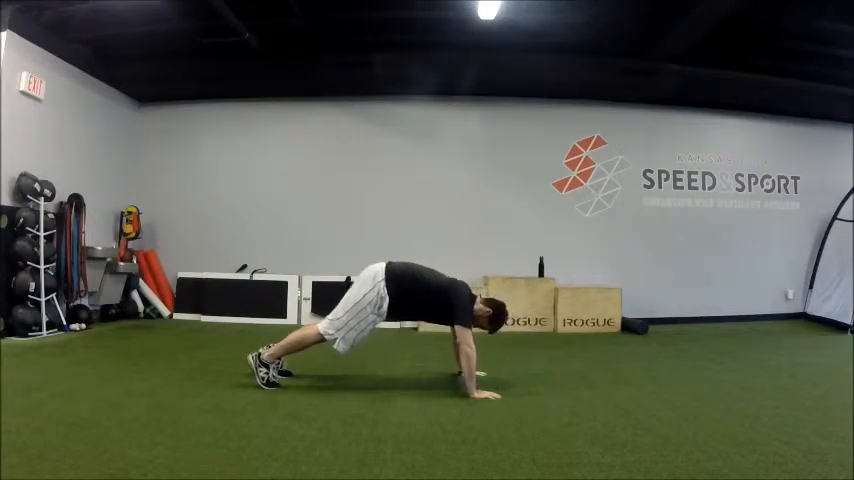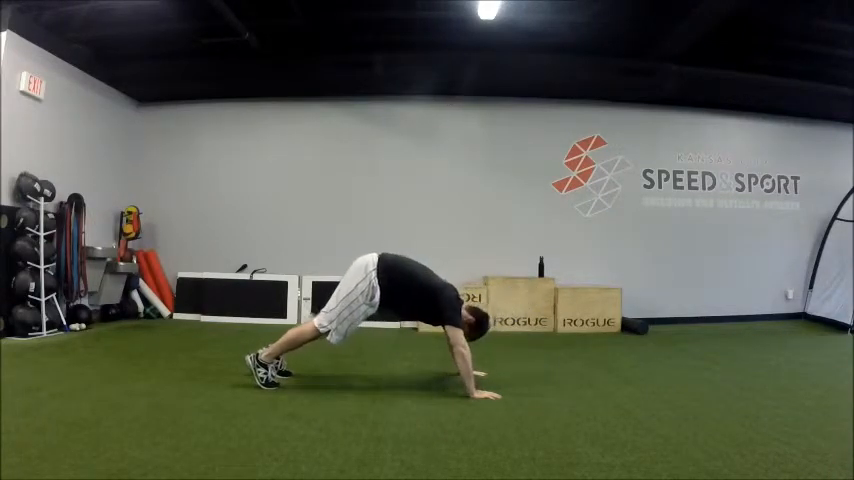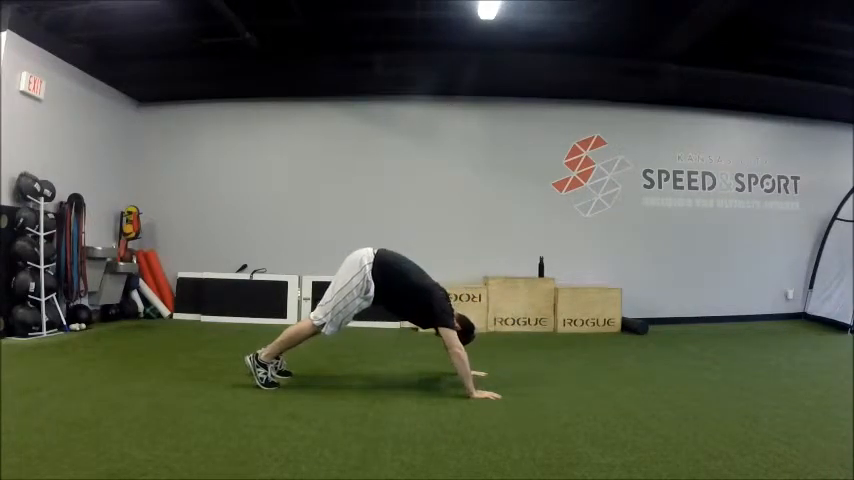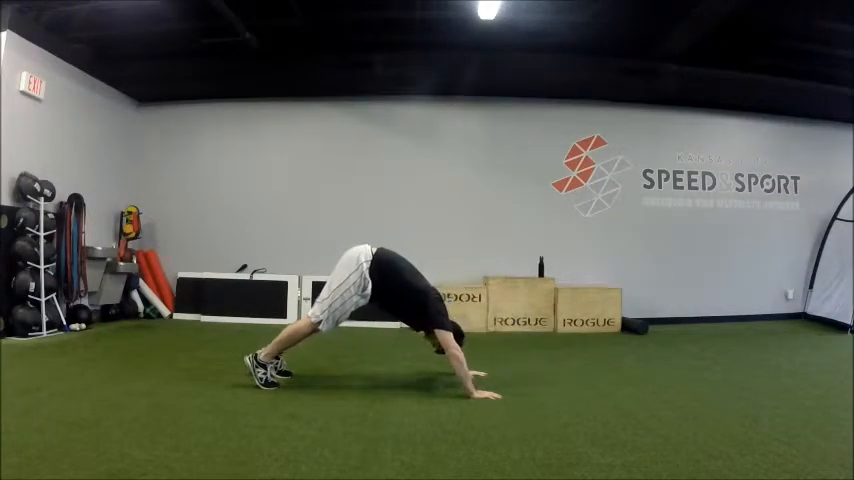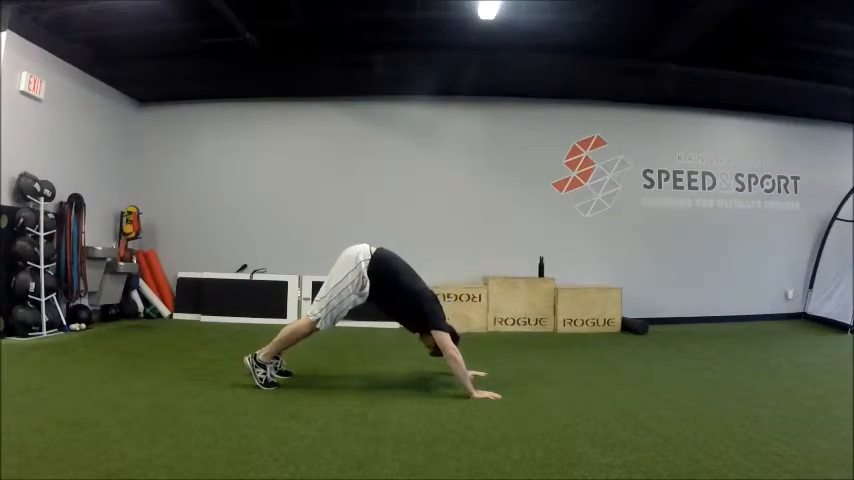
dt=0.4s
person 1, frame 1
left shoulder: (458, 298)
right shoulder: (463, 299)
left elbow: (457, 340)
right elbow: (466, 346)
left wrist: (463, 369)
right wrist: (473, 391)
left hip: (383, 283)
right hip: (381, 287)
left knee: (328, 329)
right knee: (328, 331)
left ankle: (273, 353)
right ankle: (266, 358)
person 1, frame 2
left shoulder: (446, 301)
right shoulder: (449, 301)
left elbow: (454, 345)
right elbow: (460, 347)
left wrist: (465, 370)
right wrist: (473, 391)
left hip: (375, 274)
right hip: (372, 276)
left knee: (324, 325)
right knee: (325, 325)
left ankle: (272, 354)
right ankle: (264, 359)
person 1, frame 3
left shoulder: (435, 304)
right shoulder: (439, 305)
left elbow: (451, 348)
right elbow: (455, 348)
left wrist: (465, 370)
right wrist: (472, 391)
left hip: (369, 268)
right hip: (366, 270)
left knee: (321, 321)
right knee: (320, 321)
left ankle: (272, 356)
right ankle: (263, 358)
person 1, frame 4
left shoulder: (429, 307)
right shoulder: (434, 308)
left elbow: (450, 351)
right elbow: (453, 350)
left wrist: (463, 371)
right wrist: (472, 391)
left hip: (366, 265)
right hip: (364, 267)
left knee: (319, 320)
right knee: (318, 320)
left ankle: (272, 357)
right ankle: (262, 359)
person 1, frame 5
left shoulder: (426, 311)
right shoulder: (429, 310)
left elbow: (449, 352)
right elbow: (450, 351)
left wrist: (461, 371)
right wrist: (472, 391)
left hip: (364, 263)
right hip: (362, 266)
left knee: (318, 320)
right knee: (317, 318)
left ankle: (272, 357)
right ankle: (261, 358)
